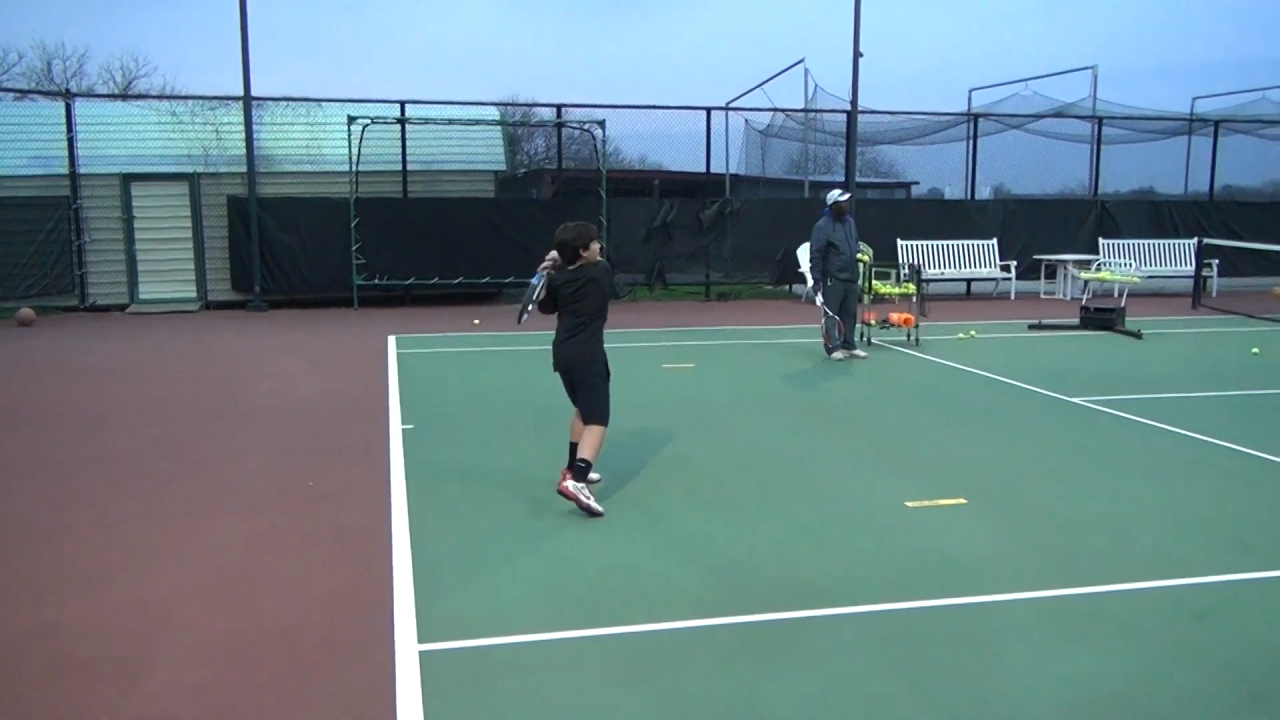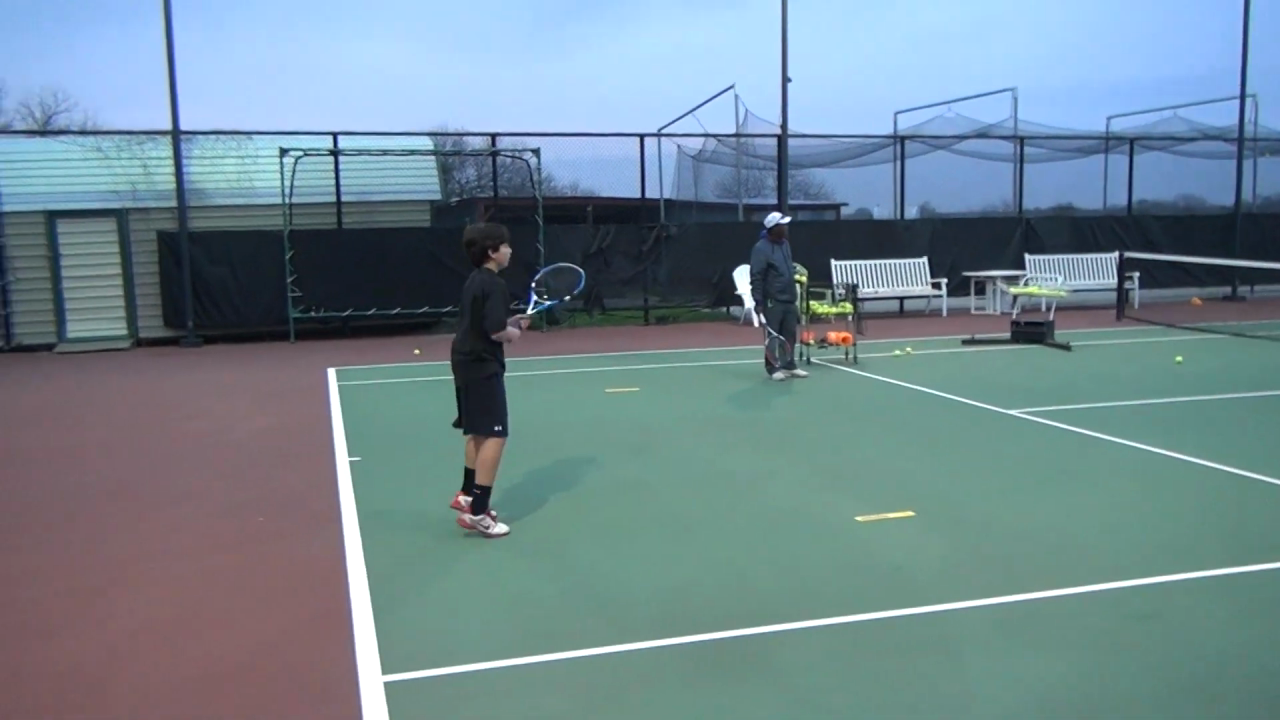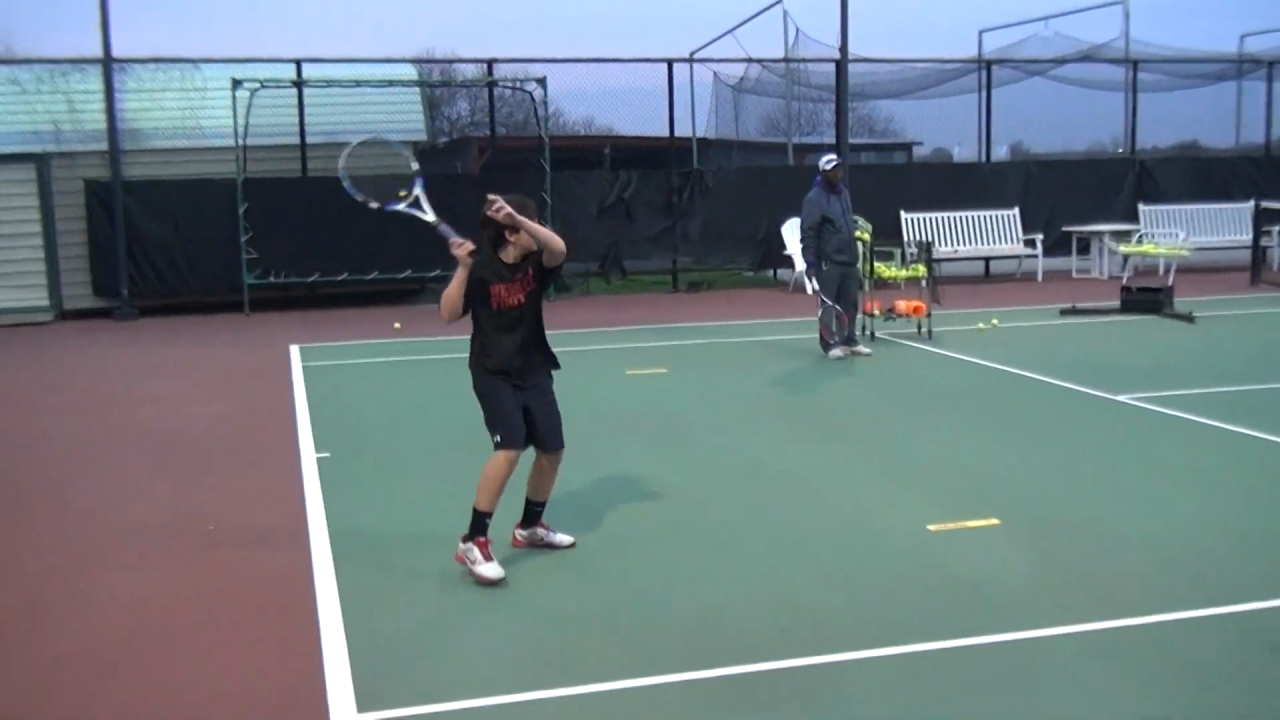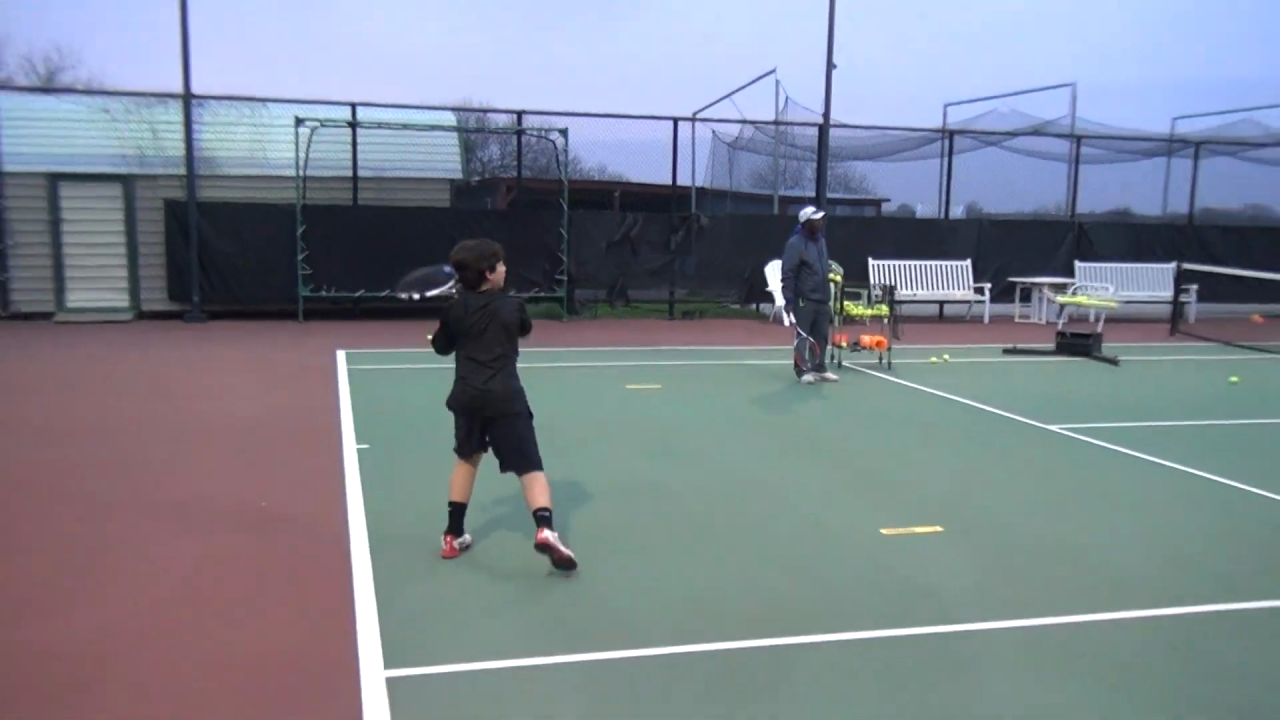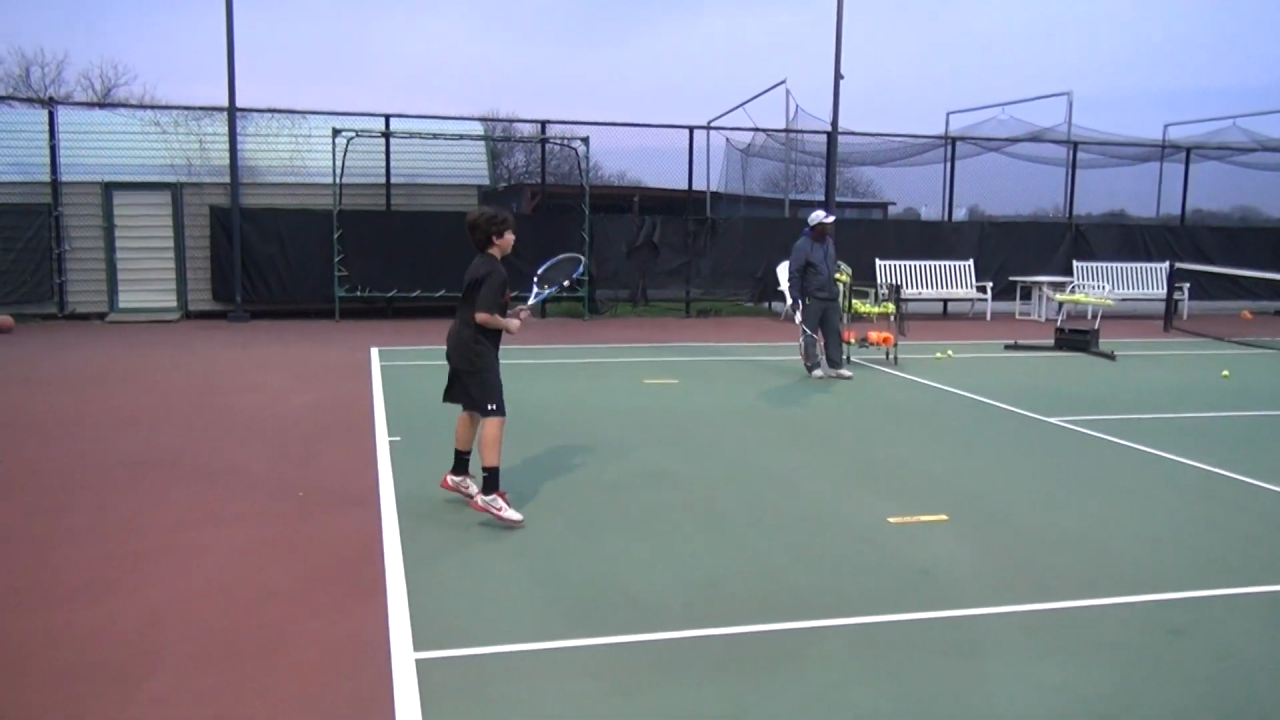
dt=1s
person 1, frame 1
left shoulder: (556, 280)
right shoulder: (601, 272)
left elbow: (544, 307)
left wrist: (558, 259)
right wrist: (560, 259)
left hip: (563, 352)
right hip: (588, 355)
left knee: (584, 409)
right knee: (597, 420)
left ankle: (574, 470)
right ankle: (577, 481)
person 1, frame 2
left shoulder: (475, 281)
right shoulder: (495, 285)
right elbow: (495, 331)
left wrist: (510, 322)
right wrist: (514, 331)
left hip: (467, 363)
right hip: (481, 366)
left knee: (478, 432)
right knee: (494, 436)
left ankle: (468, 494)
right ankle: (476, 511)
person 1, frame 3
left shoulder: (537, 262)
right shoulder: (480, 267)
left elbow: (559, 249)
right elbow: (449, 313)
left wrist: (516, 217)
right wrist: (463, 267)
left hip: (534, 372)
right hip: (494, 375)
left knee: (552, 450)
right knee: (509, 449)
left ankle: (530, 526)
right ankle: (474, 540)
person 1, frame 4
left shoulder: (455, 308)
right shoulder: (513, 307)
left elbow: (441, 348)
left hip: (466, 396)
right hip: (504, 396)
left knee: (466, 459)
right knee: (530, 468)
left ankle: (453, 536)
right ankle: (546, 529)
person 1, frame 5
left shoulder: (481, 265)
right shoulder: (495, 271)
right elbow: (483, 315)
left wrist: (510, 314)
right wrist: (509, 324)
left hip: (464, 347)
right hip: (476, 350)
left knee: (472, 409)
right knee: (494, 415)
left ankle: (458, 475)
right ankle: (489, 493)
person 2, frame 1
left shoulder: (850, 221)
right shoulder: (823, 226)
right elbow: (816, 255)
left wrist: (860, 255)
right wrist: (816, 279)
left hip: (852, 278)
right hip: (833, 280)
left knee: (850, 314)
right knee: (832, 315)
left ankle: (849, 346)
right ankle: (832, 348)
person 2, frame 2
left shoulder: (785, 244)
right shoulder: (761, 248)
right elbow: (756, 277)
left wrist: (796, 276)
right wrist: (758, 301)
left hip: (789, 299)
right hip: (772, 301)
left knee: (789, 335)
left ankle: (789, 365)
right ankle: (773, 368)
person 2, frame 3
left shoulder: (844, 193)
right shoulder: (814, 198)
right elbow: (808, 233)
left wrist: (858, 230)
right wrist: (810, 263)
left hip: (849, 261)
right hip: (828, 263)
left knee: (850, 303)
left ankle: (849, 341)
right ankle: (829, 344)
person 2, frame 4
left shoulder: (821, 240)
right shoulder: (795, 244)
right elbow: (788, 274)
right wrist: (789, 299)
left hip: (822, 299)
right hip: (804, 300)
left knee: (821, 336)
left ankle: (819, 368)
right ankle: (802, 371)
person 2, frame 5
left shoulder: (828, 242)
right shoulder: (802, 246)
right elbow: (795, 274)
left wrist: (837, 274)
right wrist: (795, 298)
left hip: (831, 296)
right hip: (812, 298)
left knee: (834, 332)
right knee: (810, 334)
left ankle: (835, 367)
right ankle: (813, 366)
